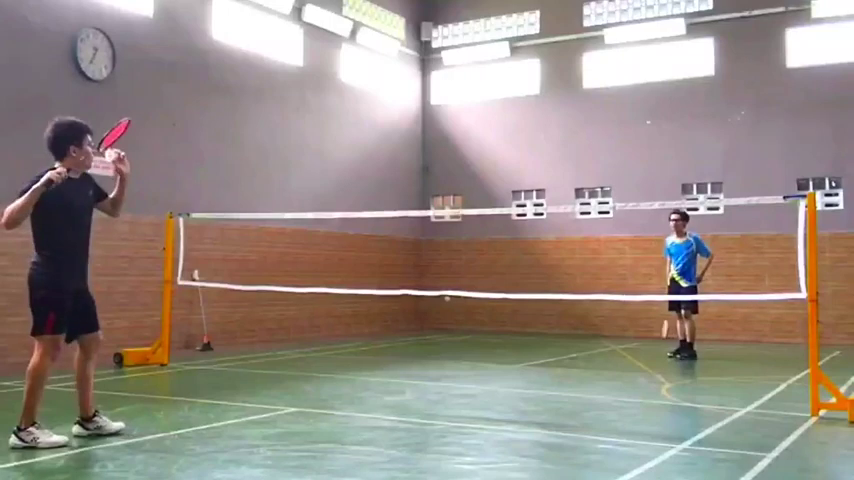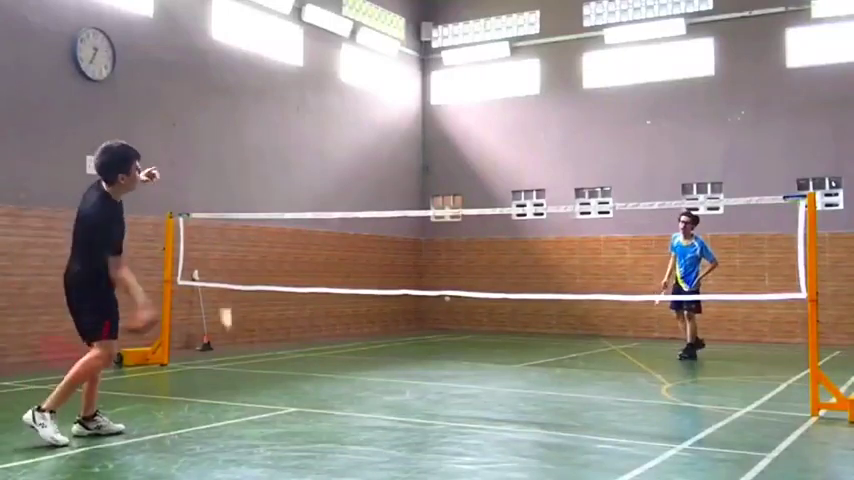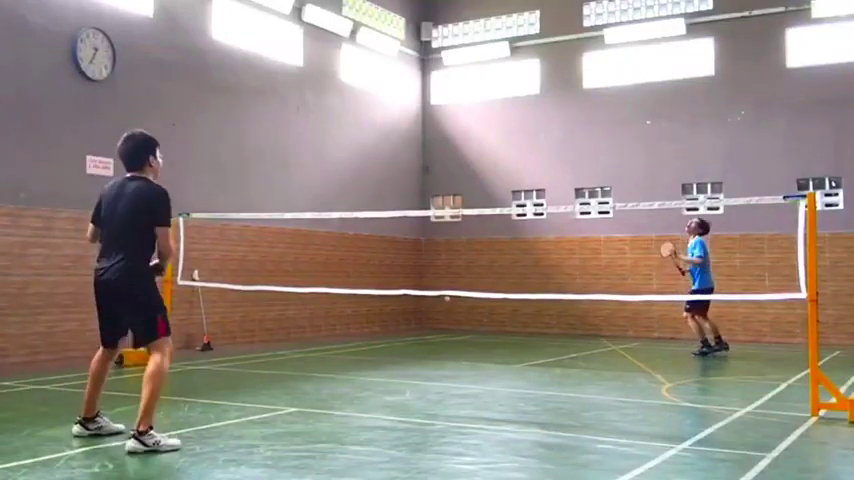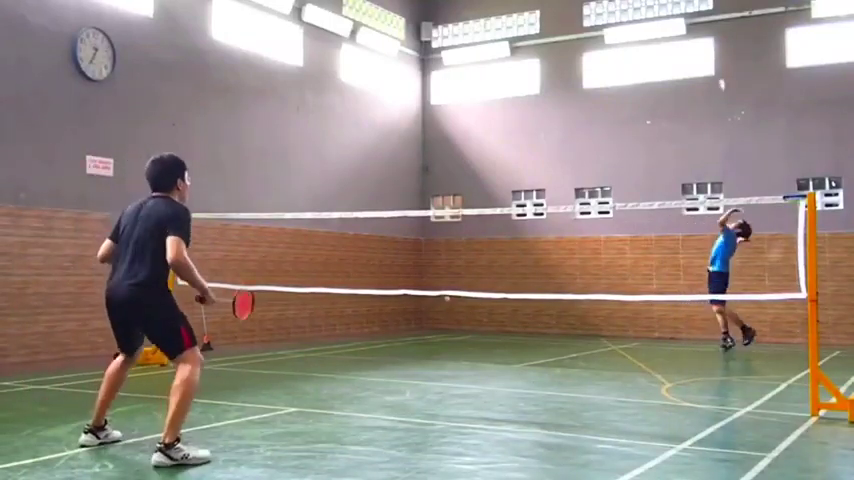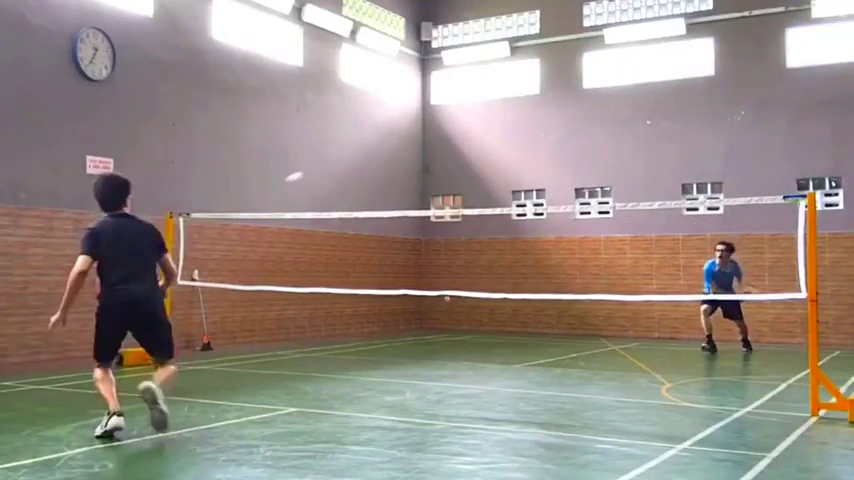
dt=0.7s
person 1, frame 1
left shoulder: (85, 182)
right shoulder: (48, 182)
left elbow: (113, 209)
left wrist: (123, 177)
right wrist: (39, 186)
left hip: (76, 280)
right hip: (50, 280)
left knee: (91, 343)
right knee: (48, 348)
left ankle: (88, 417)
person 1, frame 2
left shoulder: (103, 189)
right shoulder: (102, 213)
left elbow: (122, 186)
right elbow: (117, 269)
left wrist: (141, 179)
right wrist: (143, 304)
left hip: (93, 284)
right hip: (91, 287)
left knee: (100, 348)
right knee: (103, 351)
left ankle: (88, 417)
right ankle: (44, 411)
person 1, frame 3
left shoulder: (109, 191)
right shoulder: (156, 194)
left elbow: (92, 235)
right elbow: (164, 249)
right wrist: (159, 264)
left hip: (105, 278)
right hip: (135, 281)
left knee: (108, 347)
right knee: (161, 349)
left ankle: (88, 418)
right ankle: (143, 432)
person 1, frame 4
left shoulder: (131, 210)
right shoulder: (176, 212)
left elbow: (103, 255)
right elbow: (175, 258)
right wrist: (204, 289)
left hip: (116, 294)
right hip: (148, 295)
left knee: (128, 356)
right knee: (190, 361)
left ankle: (95, 428)
right ankle: (168, 445)
person 1, frame 5
left shoulder: (95, 232)
right shoulder: (148, 229)
left elbow: (81, 269)
right elbow: (171, 271)
left wrist: (63, 310)
right wrist: (161, 289)
left hip: (113, 305)
right hip: (150, 304)
left knee: (102, 369)
right knee: (166, 365)
left ankle: (114, 413)
right ankle: (153, 387)
person 2, frame 1
left shoulder: (694, 239)
right shoulder: (668, 241)
left elbow: (710, 256)
left wrist: (701, 274)
right wrist: (668, 283)
left hip: (689, 283)
right hip: (674, 282)
left knee: (687, 314)
right knee: (679, 315)
left ankle: (690, 349)
right ankle: (682, 346)
person 2, frame 2
left shoulder: (699, 243)
right shoulder: (675, 238)
left elbow: (714, 263)
left wrist: (700, 277)
right wrist: (667, 277)
left hip: (691, 285)
right hip: (678, 283)
left knee: (689, 314)
right knee: (679, 314)
left ankle: (691, 349)
right ankle: (695, 341)
person 2, frame 3
left shoulder: (698, 241)
right shoulder: (694, 242)
left elbow: (699, 261)
left wrist: (681, 258)
right wrist: (687, 269)
left hip: (700, 286)
right hip: (705, 285)
left knee: (688, 315)
right knee: (703, 316)
left ankle: (706, 345)
right ankle: (719, 342)
person 2, frame 4
left shoulder: (729, 234)
right shoulder: (729, 237)
left elbow: (721, 222)
left wrist: (730, 211)
left hip: (718, 273)
right hip: (715, 272)
left knee: (718, 308)
right knee: (720, 308)
left ankle: (746, 330)
right ankle: (726, 337)
person 2, frame 5
left shoulder: (734, 265)
right shoulder: (709, 267)
left elbow: (740, 280)
right elbow: (713, 289)
right wrist: (724, 294)
left hip: (729, 294)
right hip: (712, 295)
left knee: (740, 322)
right knee: (704, 309)
left ankle: (745, 342)
right ankle: (710, 342)
